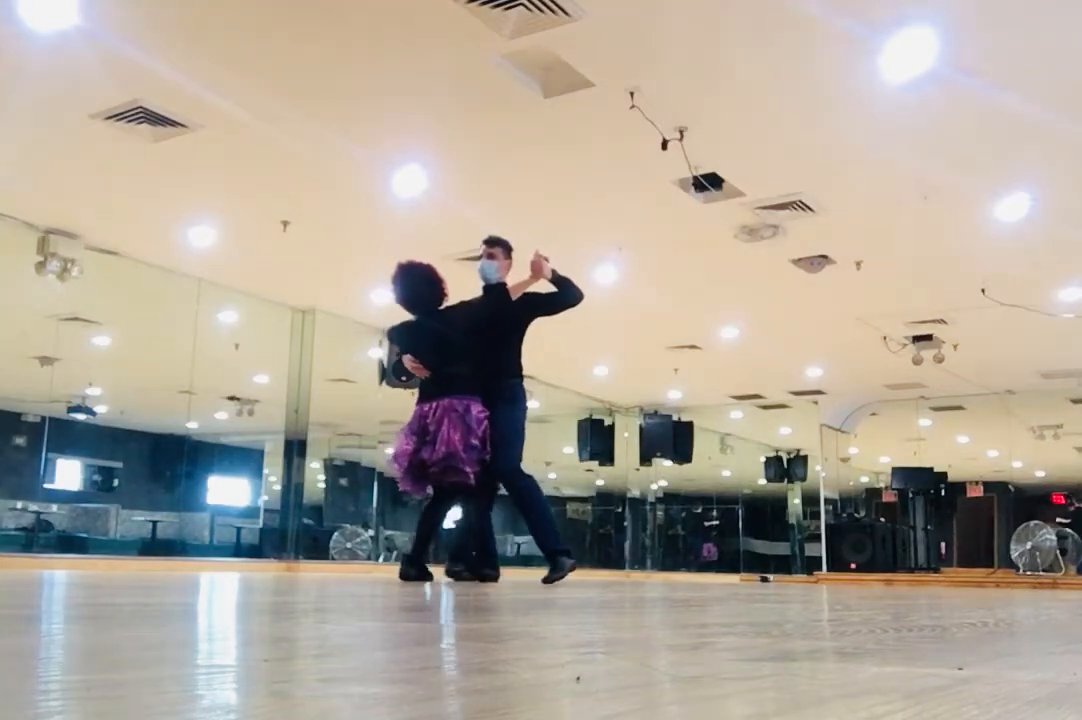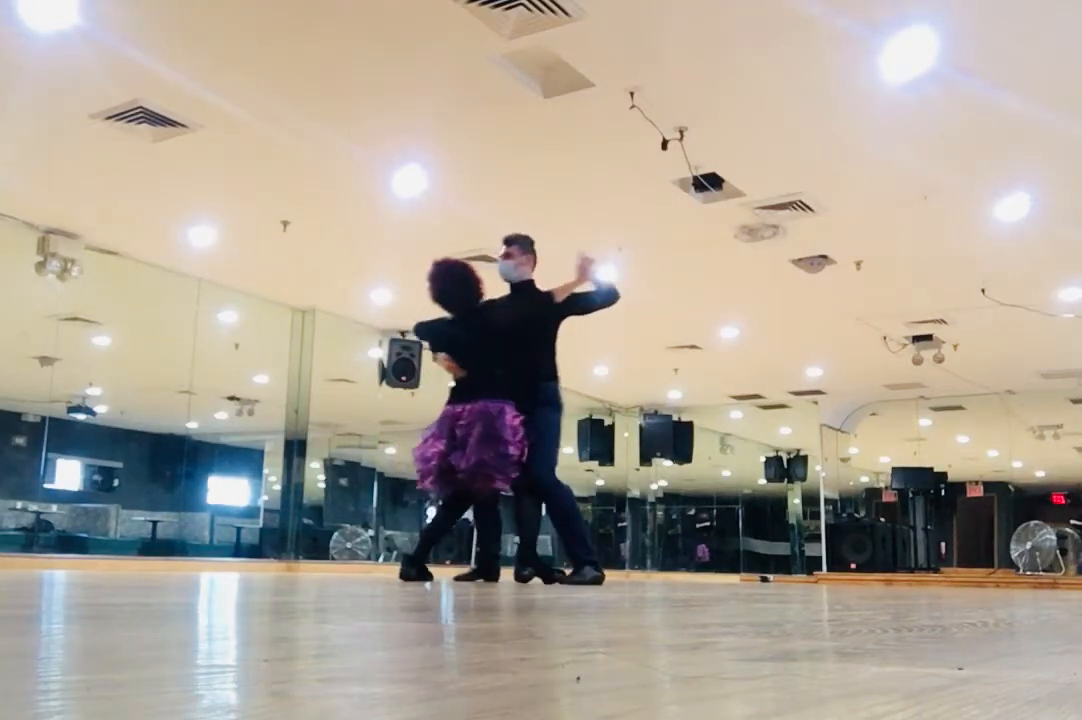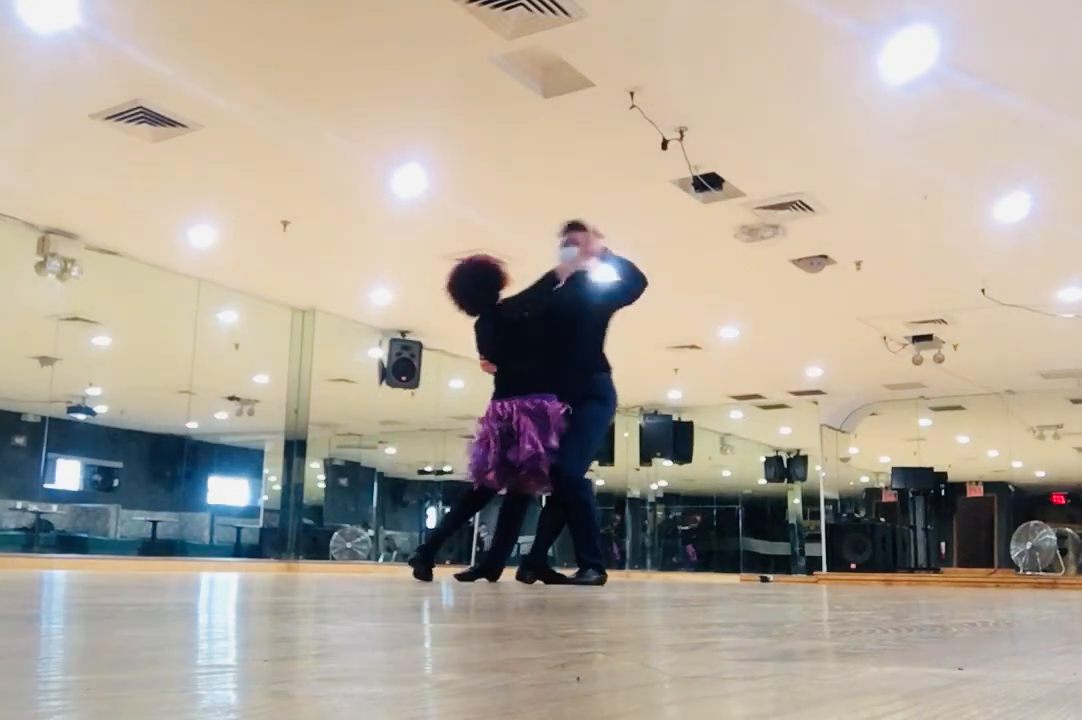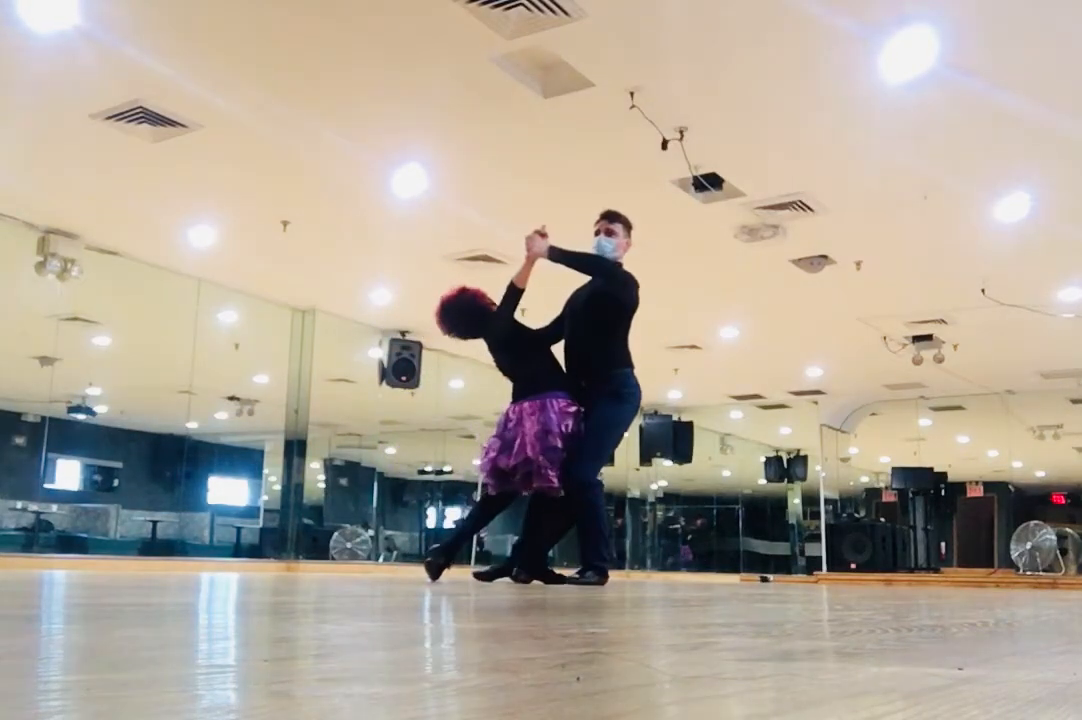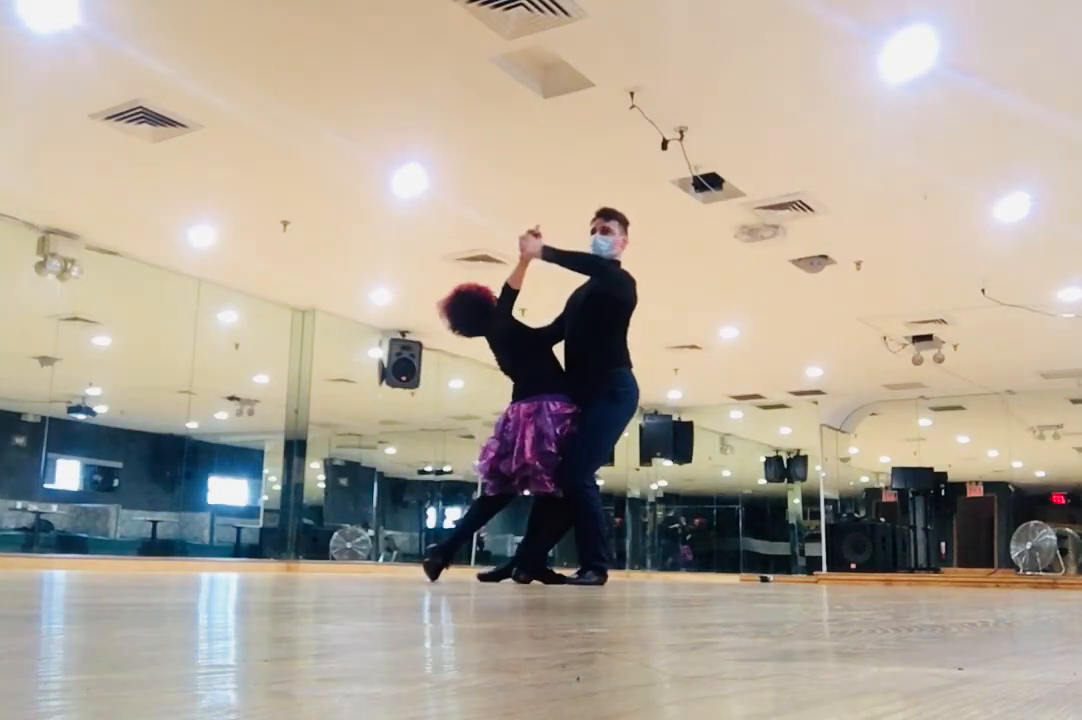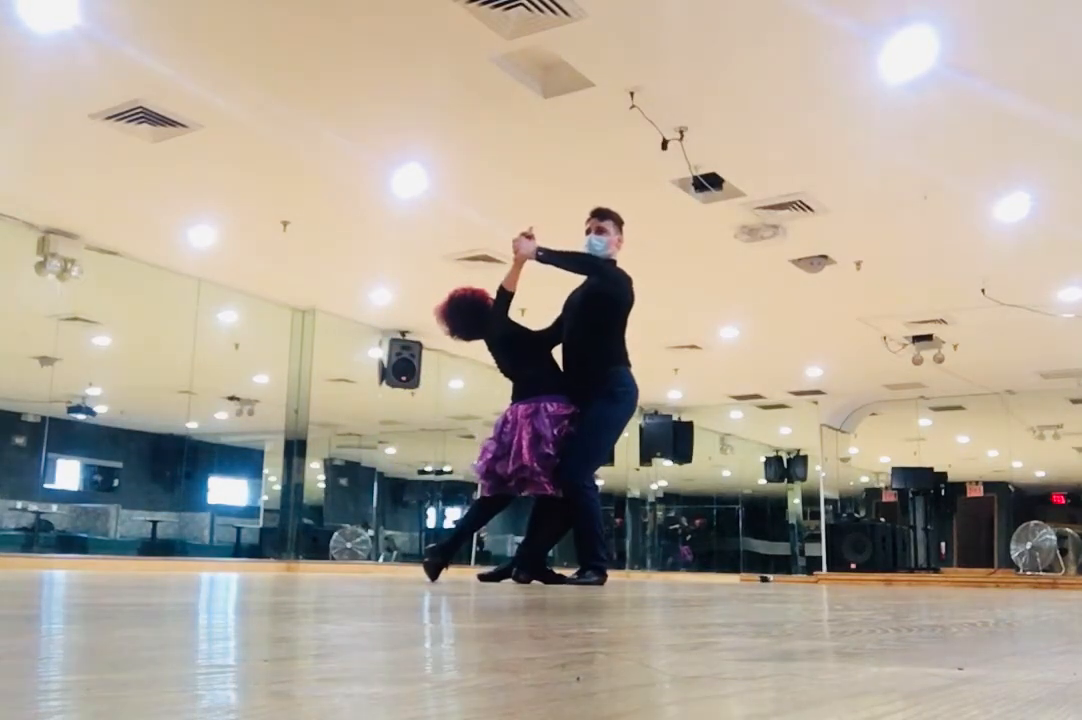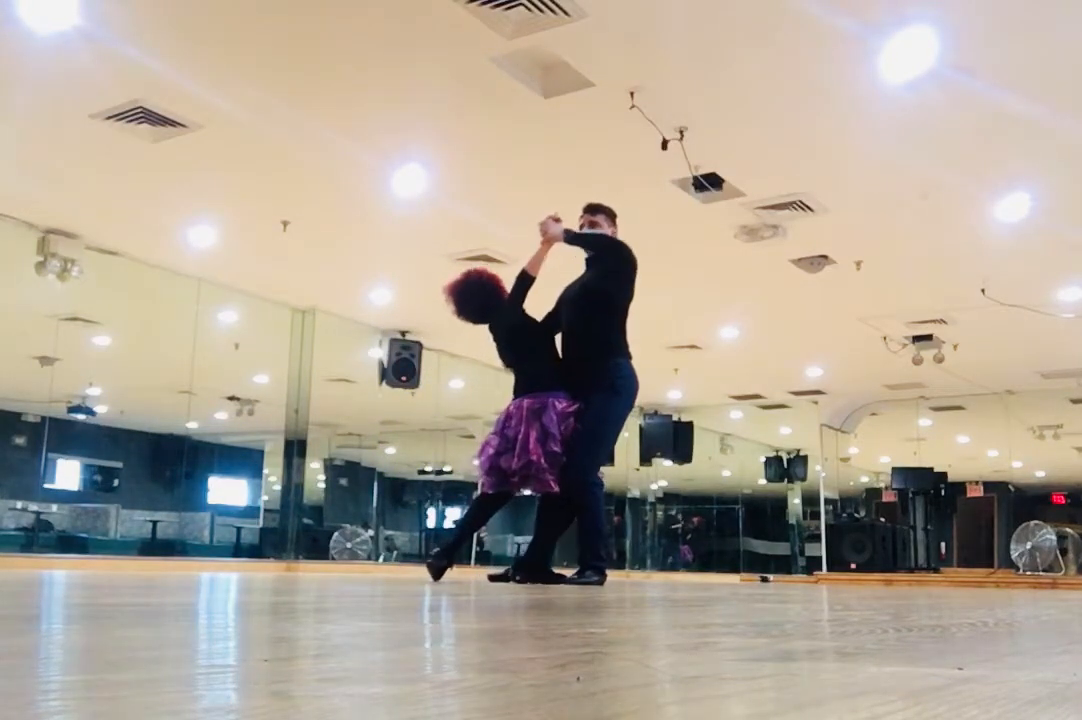
dt=0.4s
person 1, frame 1
left shoulder: (521, 303)
left elbow: (573, 297)
left wrist: (548, 275)
right wrist: (412, 357)
left hip: (505, 396)
left knee: (507, 470)
left ankle: (558, 553)
right ankle: (482, 561)
person 1, frame 2
left shoulder: (550, 302)
right shoulder: (493, 309)
left elbow: (609, 297)
left wrist: (592, 277)
left hip: (540, 400)
left knee: (539, 476)
right knee: (516, 479)
left ankle: (587, 563)
person 1, frame 3
left shoulder: (601, 291)
right shoulder: (547, 299)
left elbow: (636, 283)
left wrist: (601, 253)
right wrist: (493, 359)
left hip: (593, 392)
right hip: (558, 396)
left knee: (569, 471)
right knee: (556, 473)
left ankle: (592, 565)
right ankle: (537, 560)
person 1, frame 4
left shoulder: (622, 285)
right shoulder: (582, 295)
left elbow: (609, 269)
right elbow: (552, 332)
left wrist: (548, 251)
left hip: (616, 392)
right hip: (587, 396)
left knee: (581, 473)
right knee: (566, 473)
left ankle: (596, 565)
right ankle: (528, 558)
person 1, frame 5
left shoulder: (619, 282)
right shoulder: (581, 293)
left elbow: (598, 266)
right elbow: (555, 332)
left wrist: (543, 251)
left hip: (612, 390)
right hip: (583, 394)
left knee: (576, 474)
right knee: (558, 474)
left ankle: (594, 566)
right ankle: (528, 560)
person 1, frame 6
left shoulder: (615, 281)
right shoulder: (579, 293)
left elbow: (592, 265)
right elbow: (554, 334)
left wrist: (537, 253)
left hip: (611, 390)
right hip: (581, 394)
left knee: (575, 474)
right knee: (557, 474)
left ankle: (594, 566)
right ankle: (528, 560)
person 1, frame 7
left shoulder: (617, 273)
right shoulder: (574, 289)
left elbow: (621, 252)
right elbow: (547, 326)
left wrist: (565, 236)
left hip: (612, 382)
right hip: (578, 387)
left knee: (581, 470)
right knee: (559, 471)
left ankle: (593, 565)
right ankle: (534, 562)
person 2, frame 1
left shoulder: (404, 332)
right shoulder: (452, 319)
right elbow: (496, 301)
left hip: (428, 410)
right hip: (462, 407)
left knee: (443, 489)
right knee: (464, 484)
left ankle: (416, 560)
person 2, frame 2
left shoulder: (442, 329)
right shoulder: (491, 318)
left elbow: (421, 330)
right elbow: (539, 304)
right wrist: (577, 280)
left hip: (459, 413)
right hip: (494, 410)
left knee: (460, 492)
right knee: (483, 490)
left ankle: (418, 559)
person 2, frame 3
left shoulder: (483, 328)
right shoulder: (509, 312)
right elbow: (546, 285)
right wrist: (580, 257)
left hip: (504, 409)
right hip: (536, 405)
left knee: (485, 487)
right knee: (521, 488)
left ankle: (427, 551)
right ankle: (491, 562)
person 2, frame 4
left shoulder: (500, 334)
right shoulder: (499, 326)
left elbow: (541, 337)
right elbow: (511, 296)
right wrist: (531, 258)
left hip: (527, 410)
right hip: (546, 408)
left knee: (501, 491)
right knee: (546, 488)
left ankle: (446, 551)
right ankle: (528, 561)
person 2, frame 5
left shoulder: (504, 334)
right shoulder: (500, 327)
left elbow: (549, 334)
right elbow: (507, 298)
right wrist: (526, 258)
left hip: (529, 411)
right hip: (546, 410)
left knee: (500, 490)
right knee: (552, 490)
left ankle: (444, 551)
right ankle: (529, 562)
person 2, frame 6
left shoulder: (503, 337)
right shoulder: (499, 329)
left elbow: (550, 337)
right elbow: (502, 298)
right wrist: (520, 260)
left hip: (528, 413)
right hip: (545, 412)
left knee: (500, 492)
right knee: (555, 491)
left ankle: (443, 551)
right ankle: (529, 562)
person 2, frame 7
left shoulder: (504, 326)
right shoulder: (508, 318)
right elbow: (521, 285)
right wrist: (547, 243)
left hip: (529, 407)
right hip: (549, 406)
left knee: (499, 488)
right knee: (562, 486)
left ankle: (447, 552)
